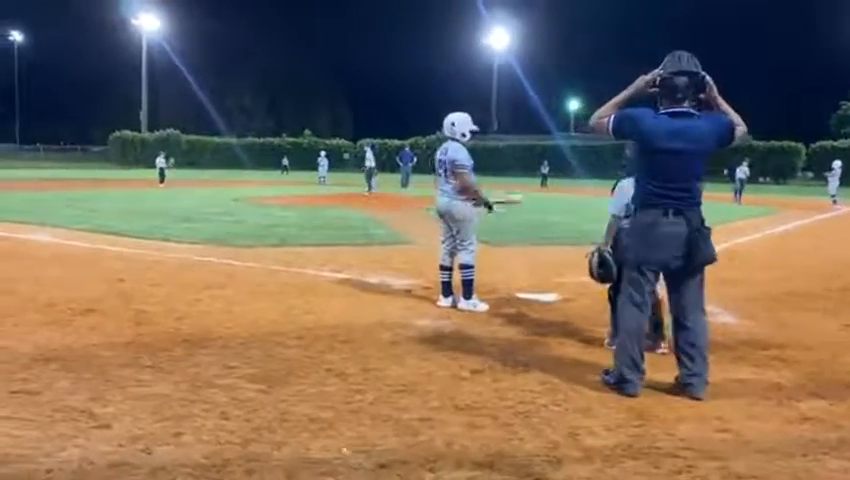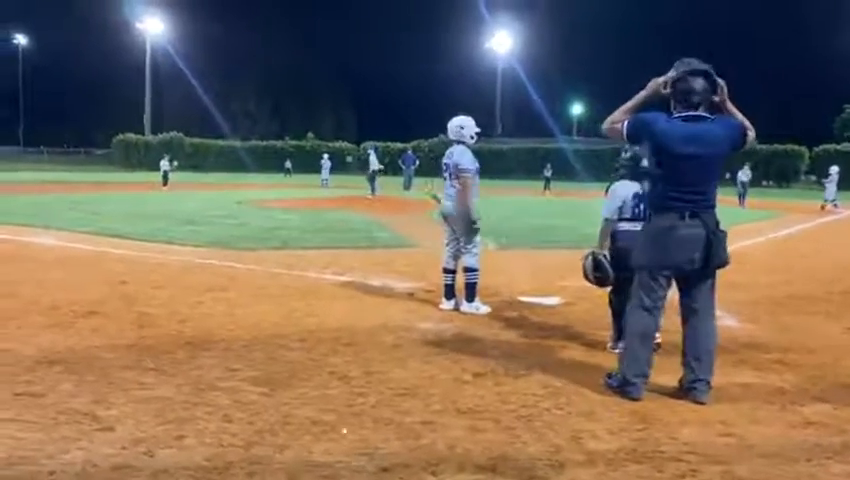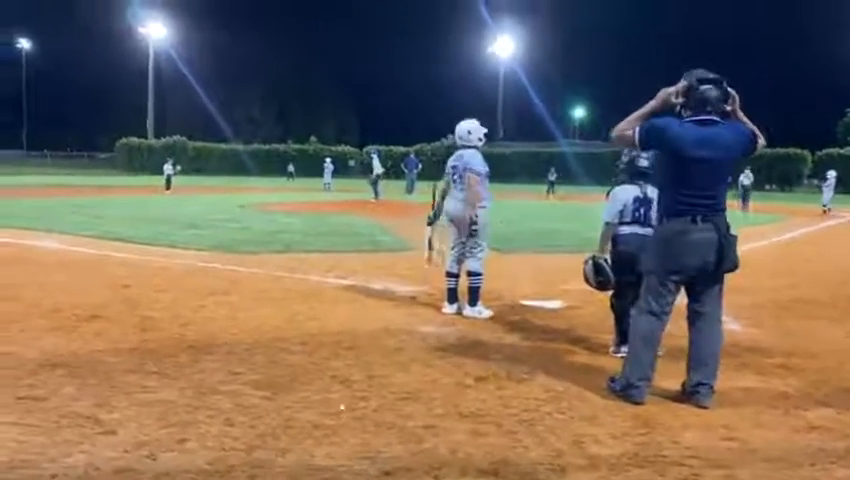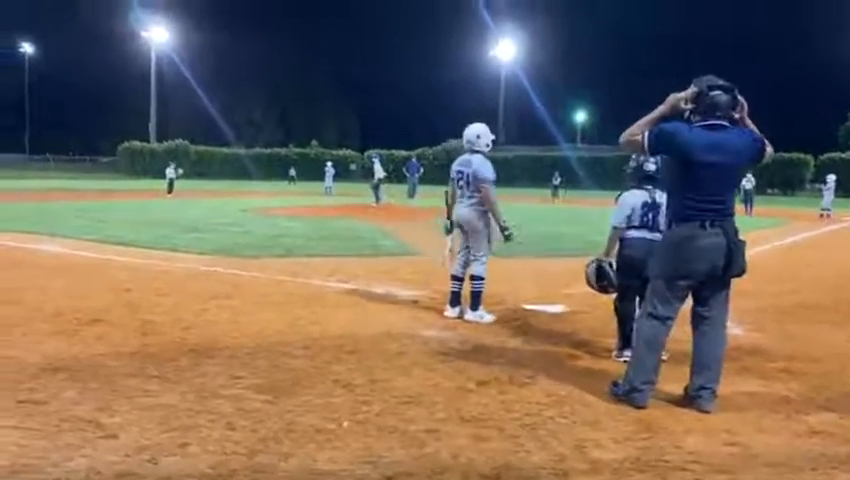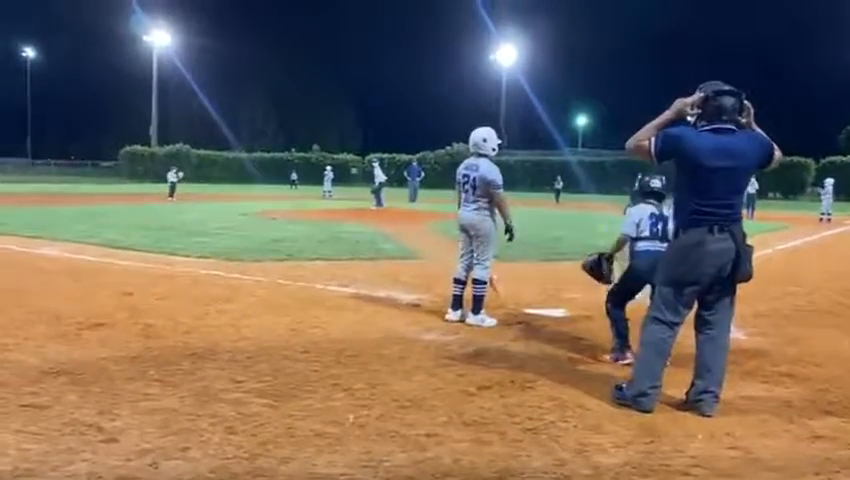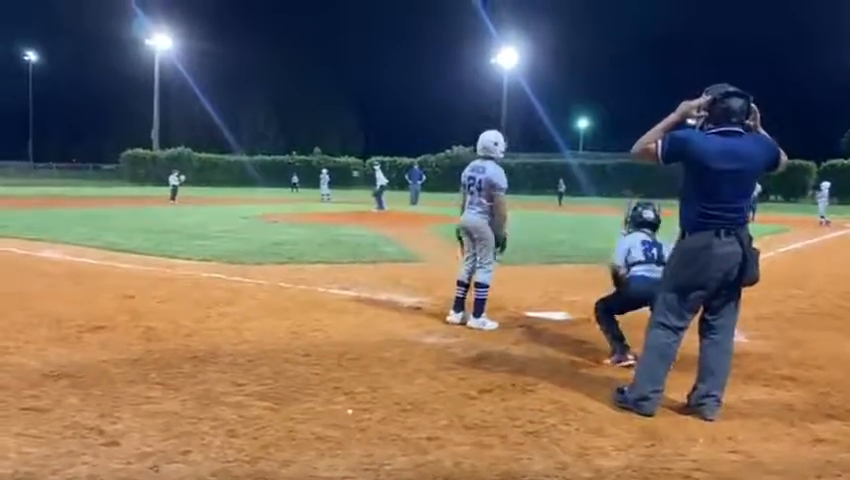
dt=0.3s
person 1, frame 1
left shoulder: (642, 121)
right shoulder: (710, 126)
left elbow: (596, 121)
right elbow: (740, 128)
left wrist: (633, 89)
right wrist: (715, 97)
left hip: (648, 226)
right hip: (689, 228)
left knee: (634, 304)
right knee: (690, 308)
left ankle: (628, 377)
right ankle: (694, 380)
person 1, frame 2
left shoulder: (656, 124)
right shoulder: (724, 130)
left elbow: (609, 126)
right elbow: (750, 133)
left wrist: (646, 94)
right wrist: (726, 104)
left hip: (663, 230)
right hip: (704, 232)
left knee: (644, 307)
right knee: (700, 310)
left ankle: (631, 380)
right ankle: (698, 384)
person 1, frame 3
left shoulder: (668, 129)
right shoulder: (735, 135)
left elbow: (618, 134)
right elbow: (759, 141)
left wrist: (656, 104)
right wrist: (737, 113)
left hip: (674, 234)
right hip: (714, 236)
left knee: (651, 311)
right knee: (707, 314)
left ankle: (634, 384)
right ankle: (701, 388)
person 1, frame 4
left shoulder: (678, 133)
right shoulder: (743, 140)
left elbow: (627, 139)
right elbow: (767, 151)
left wrist: (665, 109)
right wrist: (745, 121)
left hip: (683, 239)
right hip: (723, 240)
left knee: (656, 315)
right knee: (711, 319)
left ankle: (637, 388)
right ankle: (703, 393)
person 1, frame 5
left shoulder: (684, 138)
right shoulder: (751, 144)
left elbow: (633, 146)
right elbow: (776, 155)
left wrist: (671, 114)
right wrist: (752, 125)
left hip: (691, 244)
right hip: (730, 245)
left knee: (662, 320)
right knee: (715, 324)
left ankle: (641, 392)
right ankle: (706, 397)
person 1, frame 6
left shoulder: (692, 141)
right shoulder: (759, 148)
left elbow: (640, 150)
right elbow: (782, 160)
left wrist: (678, 116)
right wrist: (758, 129)
left hip: (698, 247)
right hip: (737, 249)
left knee: (667, 323)
right knee: (720, 328)
left ankle: (643, 396)
right ankle: (708, 400)
person 2, frame 1
left shoulder: (441, 150)
right shoulder: (459, 150)
right elbow: (466, 182)
left wrist: (474, 197)
right wrist: (483, 199)
left hip: (443, 201)
right hip: (459, 203)
left knee: (448, 247)
right knee: (467, 248)
left ankle: (446, 296)
right ankle: (467, 299)
person 2, frame 2
left shoulder: (449, 154)
right shoulder: (464, 154)
right elbow: (465, 187)
right wrist: (472, 215)
left hip: (447, 205)
right hip: (461, 208)
left knee: (451, 250)
right knee: (470, 251)
left ankle: (448, 298)
right ankle: (470, 302)
person 2, frame 3
left shoulder: (454, 158)
right shoulder: (475, 156)
left elbow: (446, 187)
right elbow: (473, 188)
left wrist: (436, 211)
right wrist: (473, 217)
left hip: (453, 208)
right hip: (469, 210)
left knee: (456, 253)
right knee: (475, 255)
left ankle: (451, 302)
right ankle: (473, 306)
person 2, frame 4
left shoulder: (458, 162)
right shoulder: (482, 163)
left elbow: (452, 194)
right elbow: (489, 197)
left wrist: (450, 218)
right wrist: (502, 223)
left hip: (459, 213)
right hip: (477, 215)
left knee: (462, 258)
right knee: (479, 259)
left ankle: (453, 306)
right ankle: (474, 310)
person 2, frame 5
left shoulder: (463, 166)
right shoulder: (490, 168)
right elbow: (499, 200)
right wrist: (509, 223)
left hip: (463, 216)
right hip: (482, 219)
left knee: (464, 261)
right knee: (482, 264)
left ankle: (455, 309)
right ankle: (476, 314)
person 2, frame 6
left shoulder: (470, 168)
right shoulder: (496, 171)
right elbow: (499, 205)
left wrist: (461, 224)
right wrist: (502, 232)
left hip: (467, 219)
right hip: (485, 222)
left knee: (468, 264)
right knee: (485, 267)
left ankle: (457, 312)
right ankle: (478, 317)
person 3, frame 1
left shoulder: (626, 184)
left elbow: (616, 219)
left wrist: (605, 245)
left knee: (619, 287)
right knee: (648, 288)
left ankle: (618, 335)
right ankle: (657, 337)
person 3, frame 2
left shoulder: (619, 187)
left elbow: (609, 221)
left wrist: (601, 248)
left hip: (623, 241)
left knee: (621, 290)
left ankle: (621, 339)
person 3, frame 3
left shoulder: (620, 192)
right shoulder: (656, 194)
left elbow: (609, 225)
left wrist: (601, 252)
left hip: (625, 245)
right hip: (649, 245)
left knee: (622, 294)
right knee: (642, 294)
left ankle: (623, 343)
person 3, frame 4
left shoulder: (628, 196)
right shoulder: (665, 198)
left elbow: (617, 230)
left wrist: (606, 255)
left hip: (632, 250)
right hip: (656, 251)
left knee: (625, 299)
left ankle: (625, 348)
person 3, frame 5
left shoulder: (637, 210)
right shoulder: (669, 215)
left elbow: (625, 237)
left wrist: (610, 253)
left hip: (643, 261)
left knee: (615, 301)
left ankle: (622, 349)
person 3, frame 6
left shoulder: (628, 239)
right shoulder: (661, 244)
left elbow: (617, 267)
left wrist: (620, 286)
left hip: (637, 285)
right hip: (661, 288)
left knee: (602, 308)
left ankle: (621, 352)
